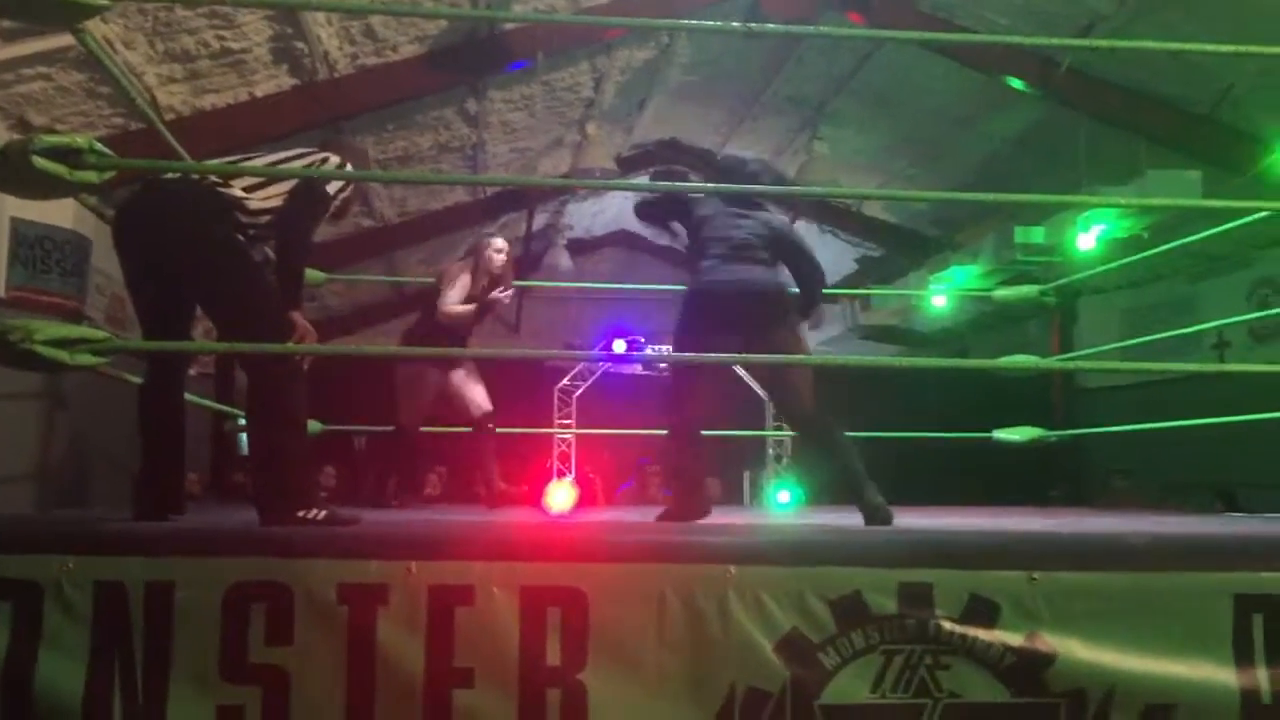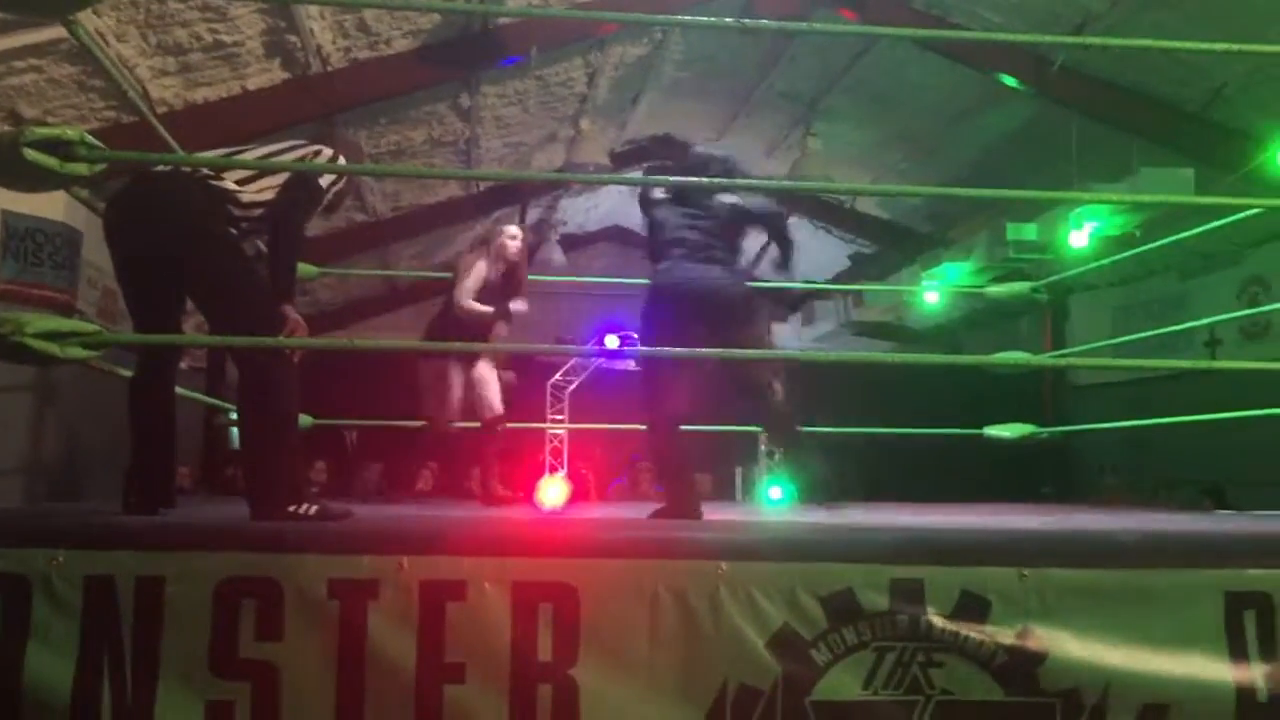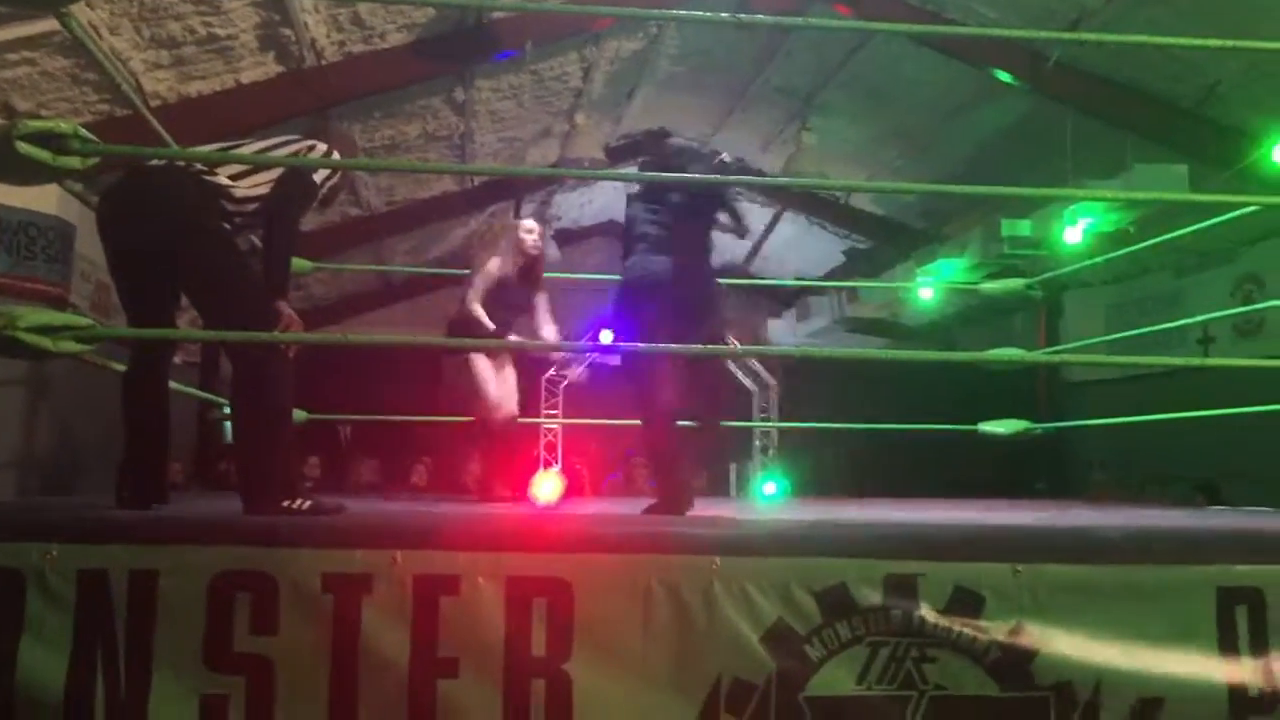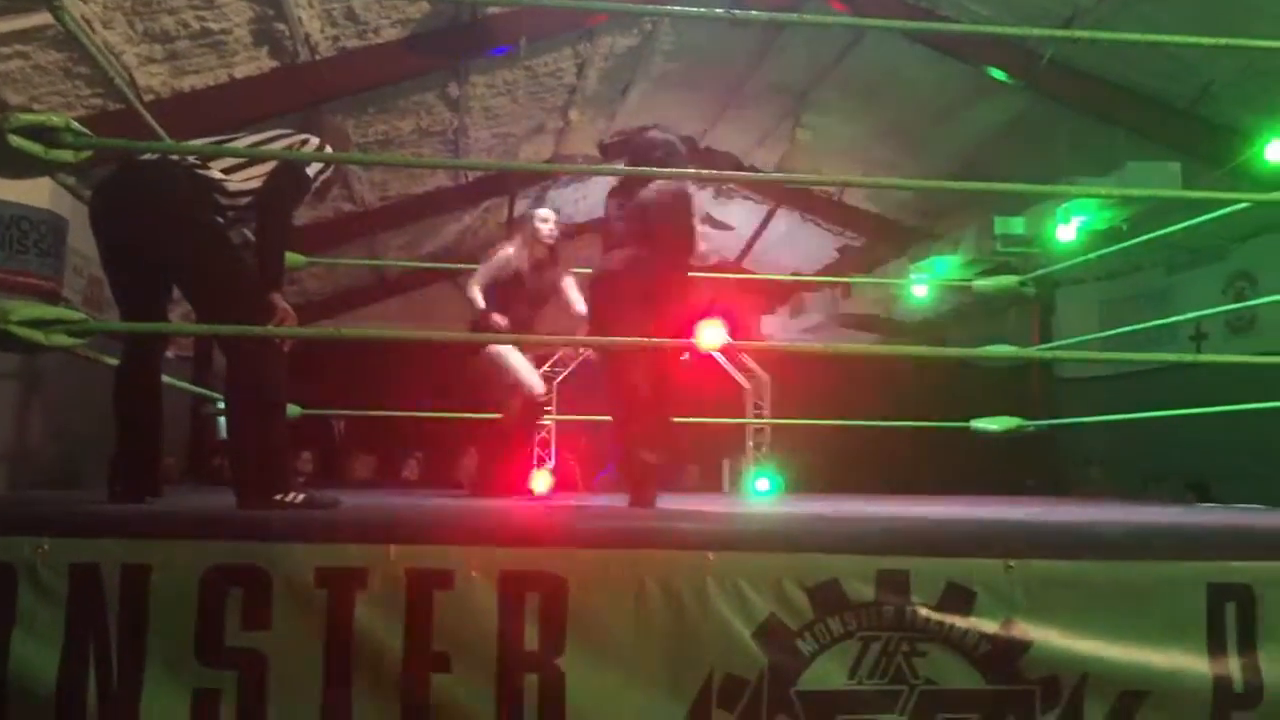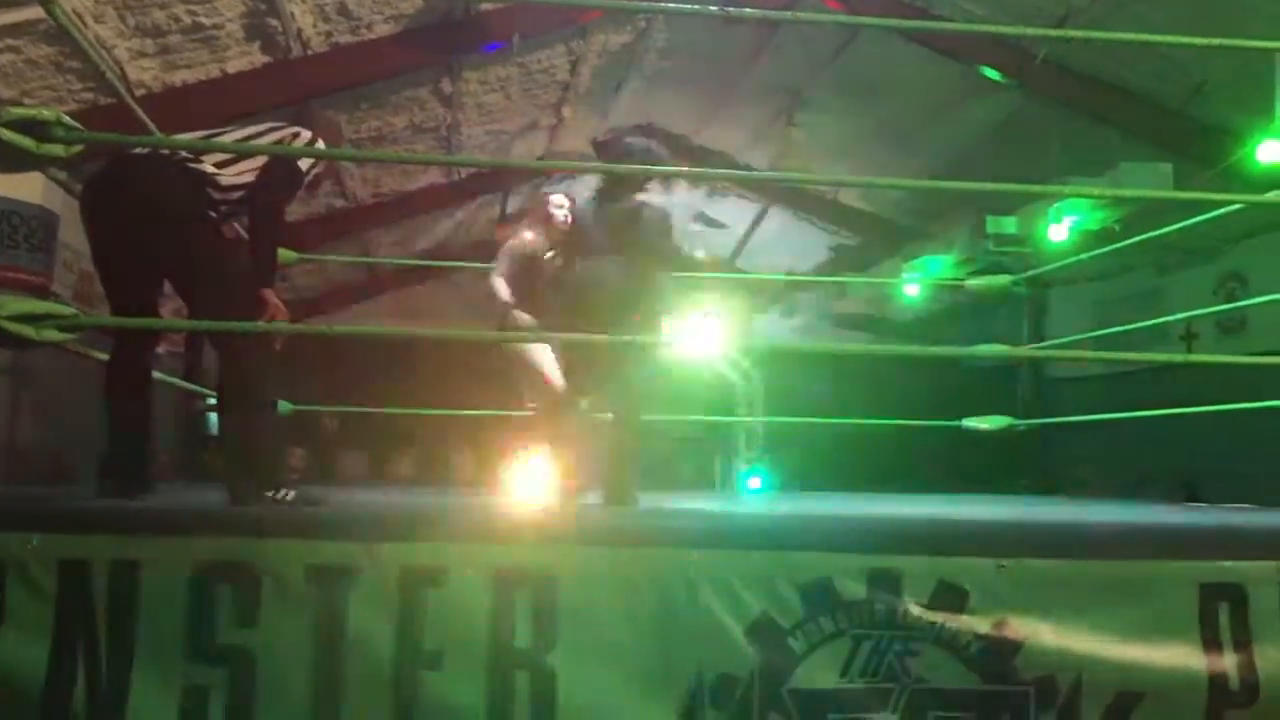
dt=0.1s
person 1, frame 1
left shoulder: (284, 164)
right shoulder: (338, 168)
right elbow: (296, 221)
right wrist: (291, 308)
left hip: (139, 210)
right hip: (198, 219)
left knee: (166, 359)
right knee: (274, 356)
left ankle: (155, 500)
right ankle: (289, 504)
person 1, frame 2
left shoulder: (278, 157)
right shoulder: (330, 161)
right elbow: (288, 215)
right wrist: (283, 301)
left hip: (130, 204)
right hip: (189, 212)
left knee: (157, 352)
right knee: (266, 350)
left ankle: (145, 493)
right ankle: (279, 498)
person 1, frame 3
left shoulder: (270, 152)
right shoulder: (325, 156)
right elbow: (283, 210)
right wrist: (277, 297)
left hip: (123, 198)
right hip: (182, 207)
left knee: (150, 347)
right knee: (260, 346)
left ankle: (138, 488)
right ankle: (272, 494)
person 1, frame 4
left shoulder: (265, 145)
right shoulder: (317, 148)
right elbow: (276, 203)
right wrist: (271, 289)
left hip: (116, 192)
right hip: (176, 199)
left knee: (142, 341)
right knee: (253, 339)
left ankle: (130, 481)
right ankle: (266, 488)
person 1, frame 5
left shoulder: (255, 138)
right shoulder: (309, 141)
right elbow: (268, 198)
right wrist: (263, 286)
left hip: (108, 185)
right hip: (168, 195)
left knee: (133, 336)
right knee: (245, 336)
left ankle: (121, 476)
right ankle: (256, 484)
person 2, frame 1
left shoulder: (699, 205)
right shoulder: (773, 220)
left elbow: (645, 208)
right elbow: (813, 277)
right wrist: (799, 315)
left hip: (711, 303)
right hip: (769, 302)
left knee: (686, 409)
right knee: (805, 413)
left ankle: (689, 497)
right ankle: (867, 494)
person 2, frame 2
left shoulder: (660, 204)
right shoulder: (730, 205)
right elbow: (772, 214)
right wrist: (785, 249)
left hip: (671, 301)
right hip: (729, 302)
left knee: (665, 411)
right knee: (766, 395)
left ankle: (683, 499)
person 2, frame 3
left shoulder: (637, 199)
right shoulder: (698, 195)
right elbow: (715, 179)
right wrist: (732, 213)
left hip: (639, 293)
right hip: (693, 291)
left knee: (655, 402)
right knee: (706, 391)
left ankle: (673, 492)
person 2, frame 4
left shoulder: (617, 195)
right shoulder: (670, 191)
left hip: (610, 288)
right hip: (655, 290)
left knee: (625, 396)
right knee: (659, 392)
left ankle: (641, 484)
right ankle: (648, 466)
person 2, frame 5
left shoulder: (597, 202)
right shoulder: (648, 205)
right elbow: (661, 256)
left hip: (594, 300)
right hip: (633, 300)
right knee: (628, 395)
right ankle: (617, 480)
person 3, frame 1
left shoulder: (489, 285)
right shoulder: (462, 273)
right elbow: (445, 312)
right wrist: (484, 306)
left hip: (453, 355)
left knee: (484, 415)
right knee: (409, 426)
left ankle: (493, 487)
person 3, frame 2
left shoulder: (509, 278)
right shoulder: (480, 266)
right elbow: (461, 305)
right wrist: (502, 312)
left hip: (477, 350)
right hip: (448, 345)
left knee: (495, 416)
right knee: (444, 422)
left ankle: (491, 487)
person 3, frame 3
left shoulder: (531, 276)
right shoulder: (496, 262)
left elbow: (544, 323)
right elbow: (471, 303)
right wrist: (497, 334)
left hip: (499, 348)
right hip: (471, 342)
left knee: (508, 415)
right knee: (494, 410)
left ankle: (491, 483)
person 3, frame 4
left shoulder: (553, 269)
right shoulder: (511, 254)
left elbow: (578, 304)
right elbow: (473, 286)
right wrist: (487, 316)
left hip: (519, 339)
right hip: (494, 337)
left knee: (520, 410)
right knee: (536, 395)
left ankle: (486, 477)
person 3, frame 5
left shoulder: (563, 252)
right shoulder: (527, 239)
right elbow: (496, 276)
right wrist: (512, 310)
left hip: (536, 329)
right hip: (517, 327)
left knee: (546, 396)
right knee: (558, 391)
